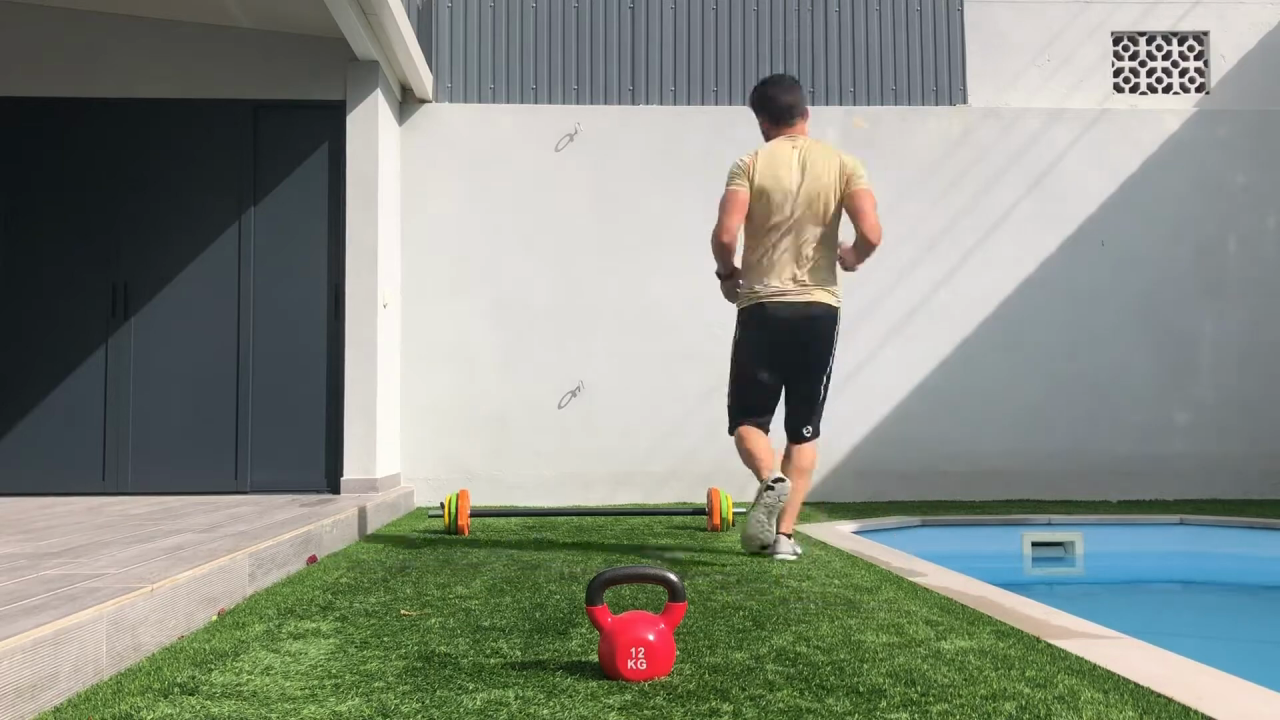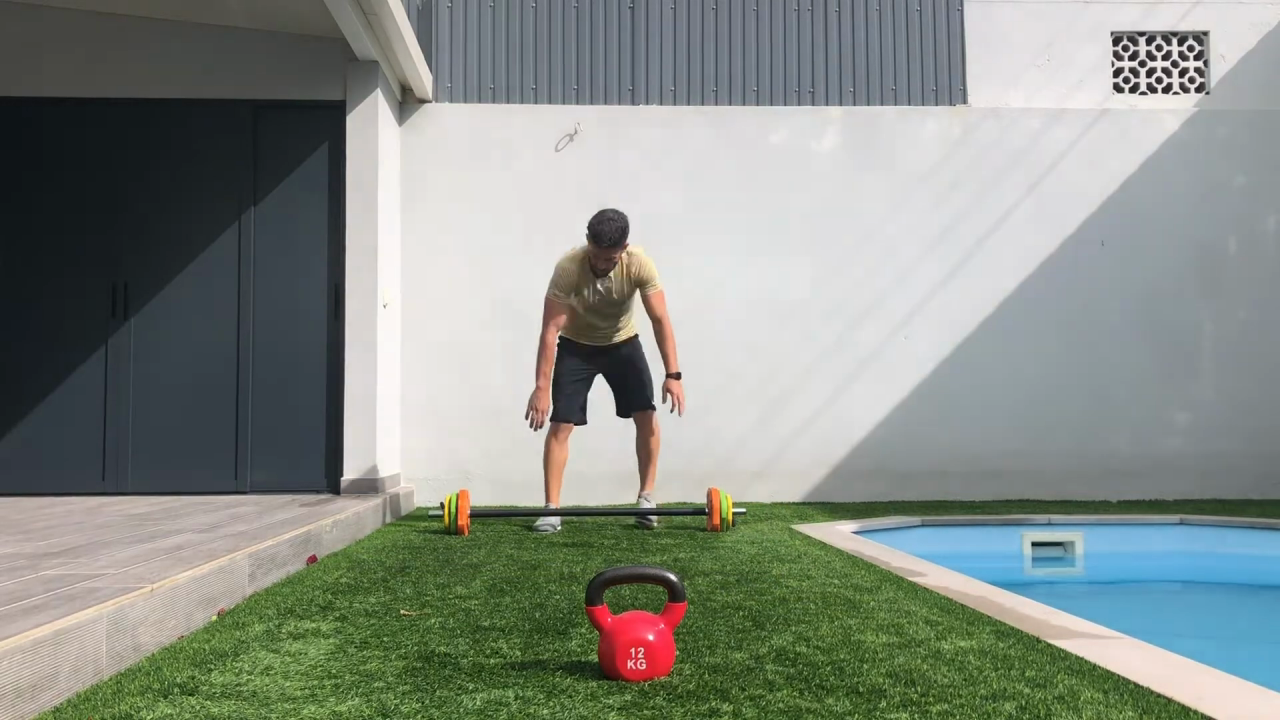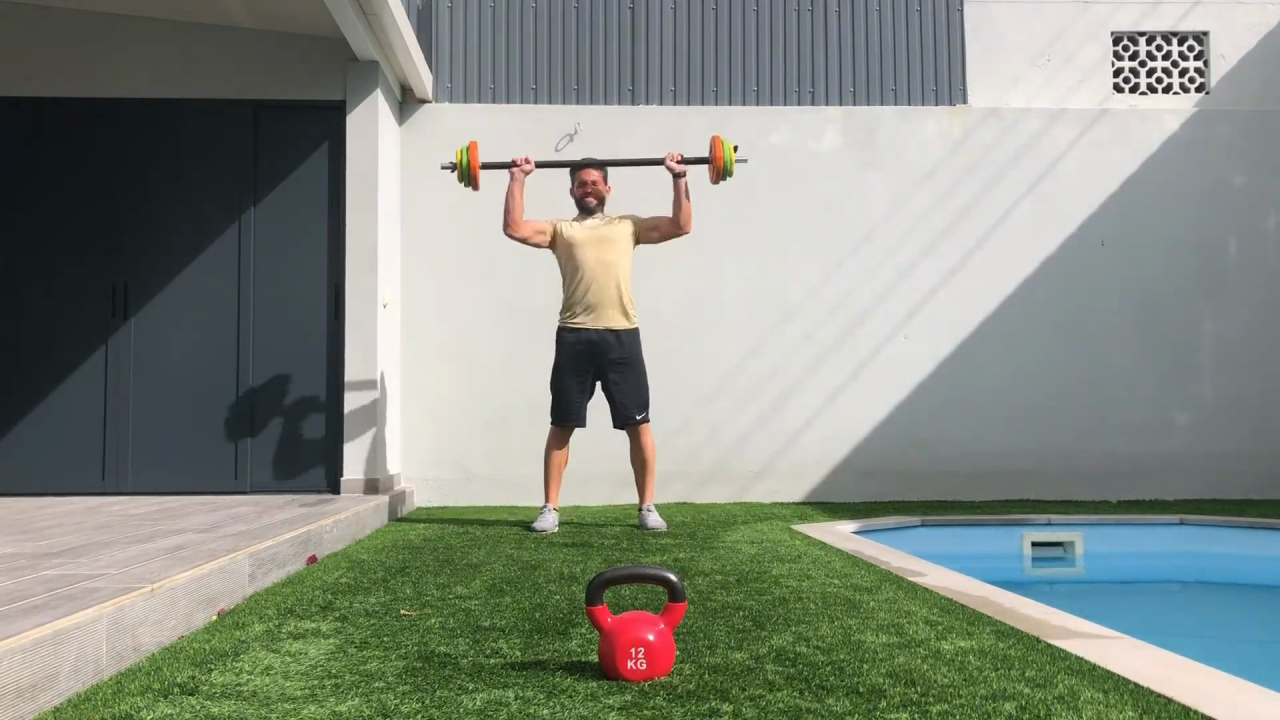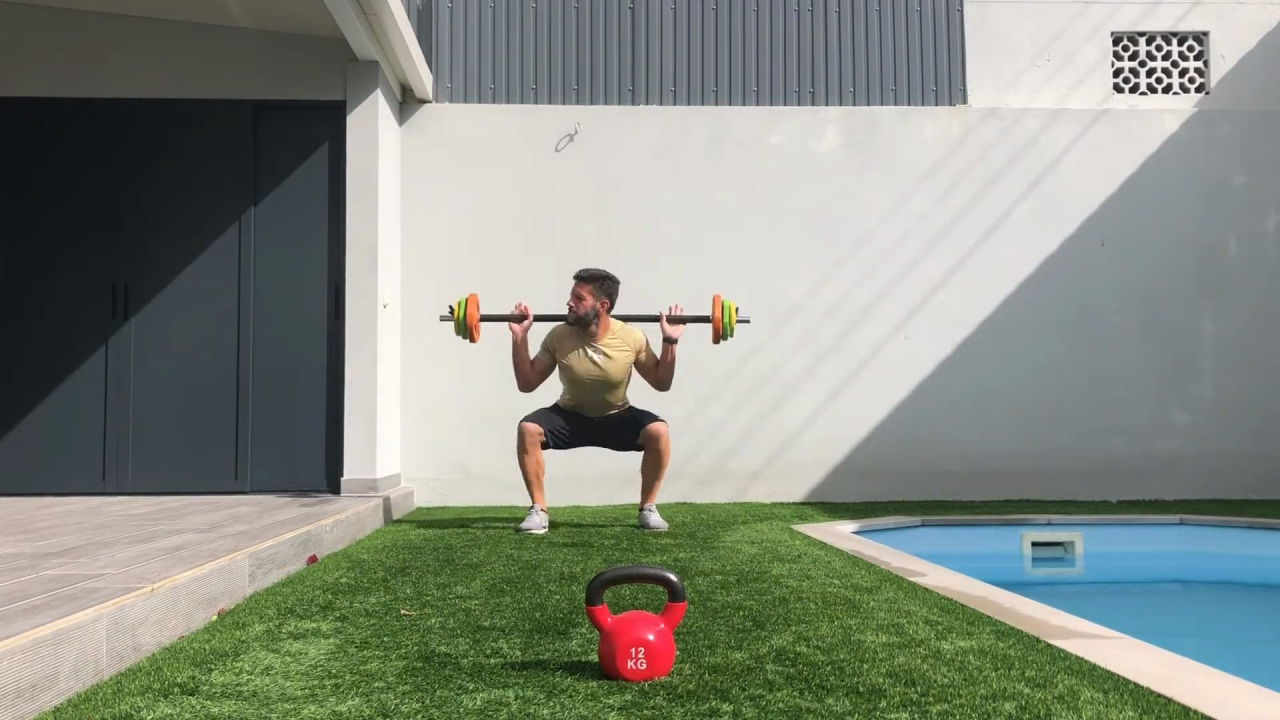
dt=1s
person 1, frame 1
left shoulder: (750, 164)
right shoulder: (842, 164)
left elbow: (724, 238)
right elbow: (871, 235)
left wrist: (726, 272)
left hip: (763, 311)
right hip: (819, 312)
left knee: (746, 424)
right knee: (803, 433)
left ankle: (771, 483)
right ankle: (786, 535)
person 1, frame 2
left shoulder: (639, 263)
right shoulder: (569, 267)
left elbow: (661, 320)
right elbow: (550, 328)
left wrist: (673, 375)
right wrist: (542, 385)
left hip: (622, 343)
right hip: (576, 346)
left knee: (646, 417)
right knee: (561, 425)
left ankle: (646, 499)
right ankle: (552, 508)
person 1, frame 3
left shoulder: (627, 226)
right shoulder: (559, 230)
left elbow: (681, 226)
right elbow: (514, 229)
left wrist: (679, 178)
right wrist: (517, 179)
left hip: (622, 338)
right hip: (574, 338)
left knee: (639, 426)
right knee: (561, 428)
left ankle: (647, 507)
right ankle: (550, 508)
person 1, frame 4
left shoulder: (631, 339)
right shoulder: (559, 338)
left elbow: (661, 383)
right elbow: (526, 384)
left wrist: (670, 344)
right wrist: (519, 338)
left hip: (617, 417)
right hip: (570, 415)
left knee: (658, 433)
right knee: (528, 430)
left ankle: (648, 509)
right ankle: (539, 510)
